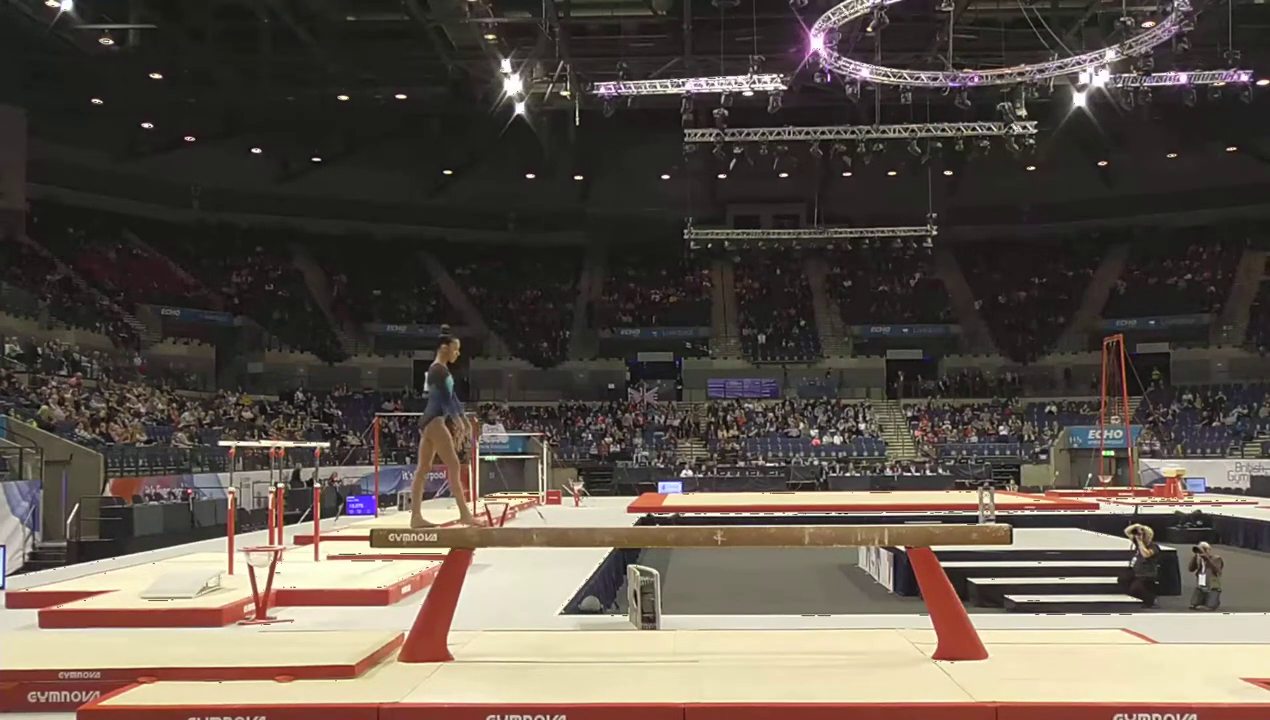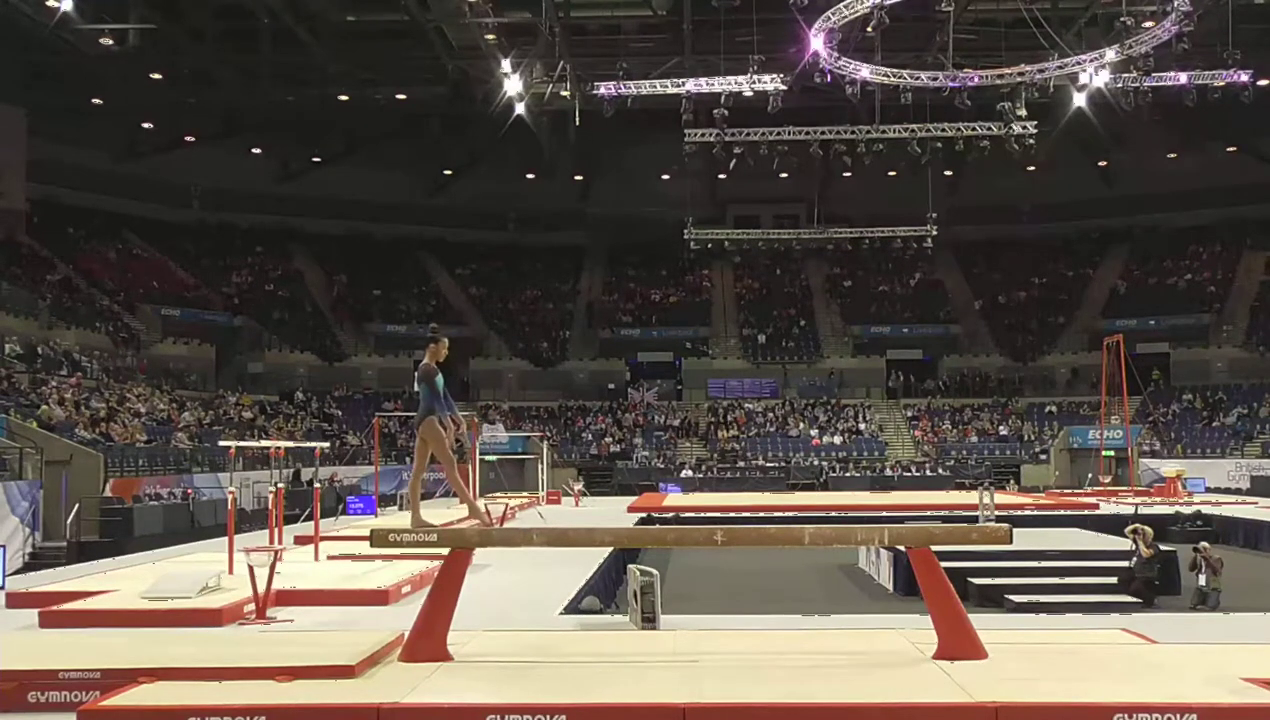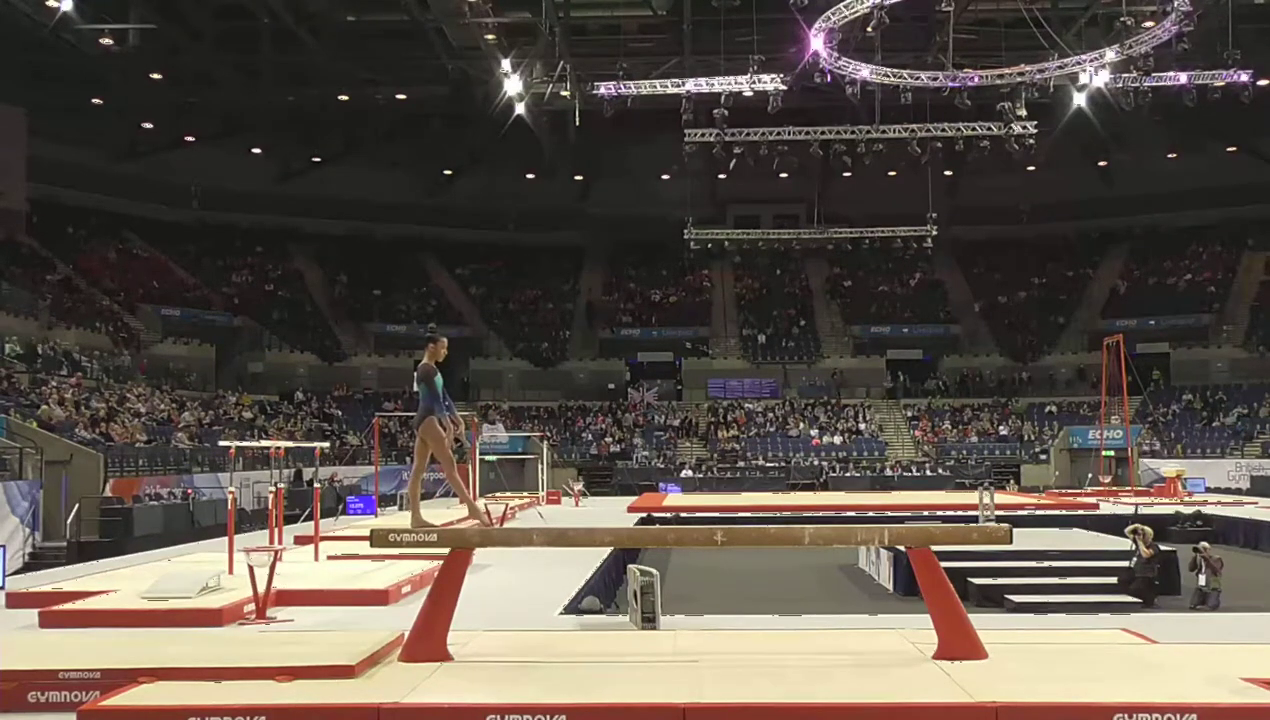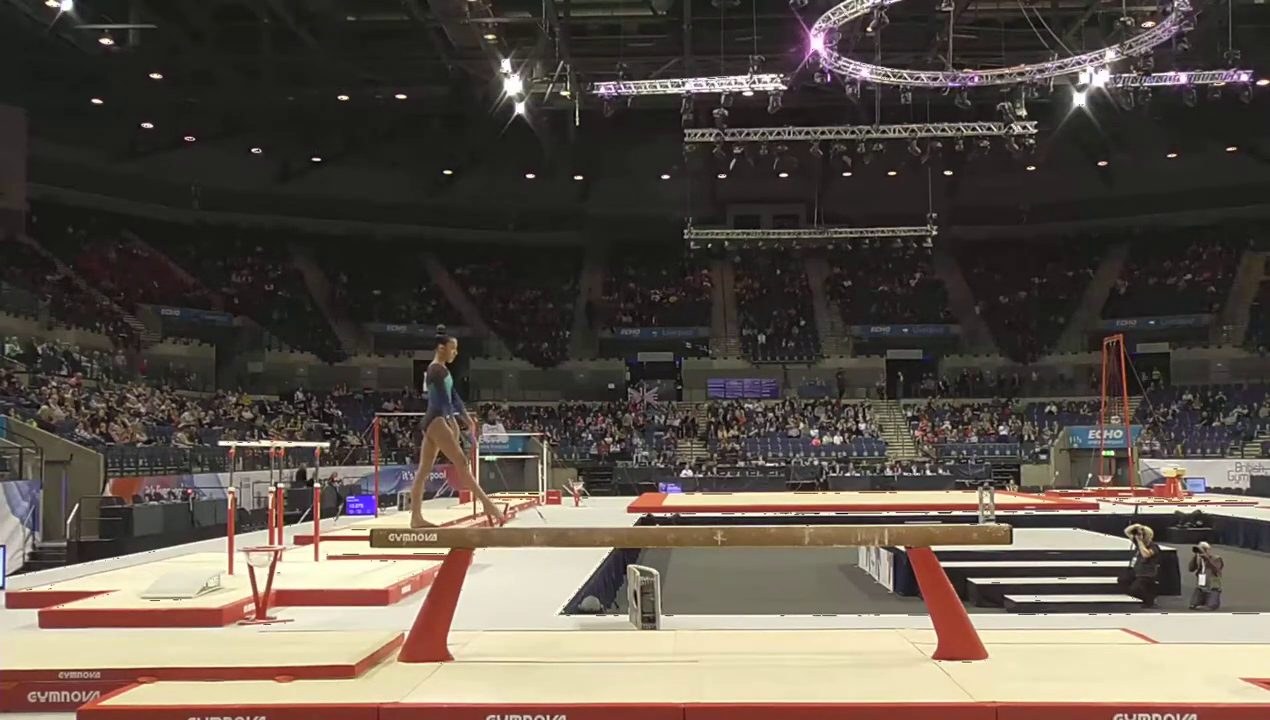
dt=0.3s
person 1, frame 1
left shoulder: (440, 369)
right shoulder: (438, 370)
left elbow: (452, 397)
right elbow: (446, 398)
left wrist: (464, 422)
right wrist: (459, 424)
left hip: (432, 422)
right hip: (434, 421)
left knee: (422, 469)
right knee: (453, 465)
left ankle: (416, 517)
right ankle: (465, 513)
person 1, frame 2
left shoulder: (432, 369)
right shoulder: (427, 370)
left elbow: (445, 396)
right elbow: (437, 399)
left wrist: (459, 419)
right wrist: (449, 425)
left hip: (425, 422)
right hip: (428, 421)
left knee: (419, 469)
right knee: (450, 465)
left ankle: (416, 517)
right ankle: (473, 508)
person 1, frame 3
left shoulder: (431, 369)
right shoulder: (426, 370)
left elbow: (444, 397)
right elbow: (436, 399)
left wrist: (457, 419)
right wrist: (448, 425)
left hip: (425, 422)
right hip: (428, 421)
left knee: (418, 470)
right knee: (449, 465)
left ankle: (416, 517)
right ankle: (473, 507)
person 1, frame 4
left shoulder: (441, 370)
right shoulder: (436, 370)
left elbow: (453, 398)
right elbow: (444, 399)
right wrist: (453, 425)
left hip: (434, 422)
right hip: (436, 422)
left knee: (423, 471)
right knee: (461, 463)
left ankle: (416, 517)
right ankle: (488, 505)
